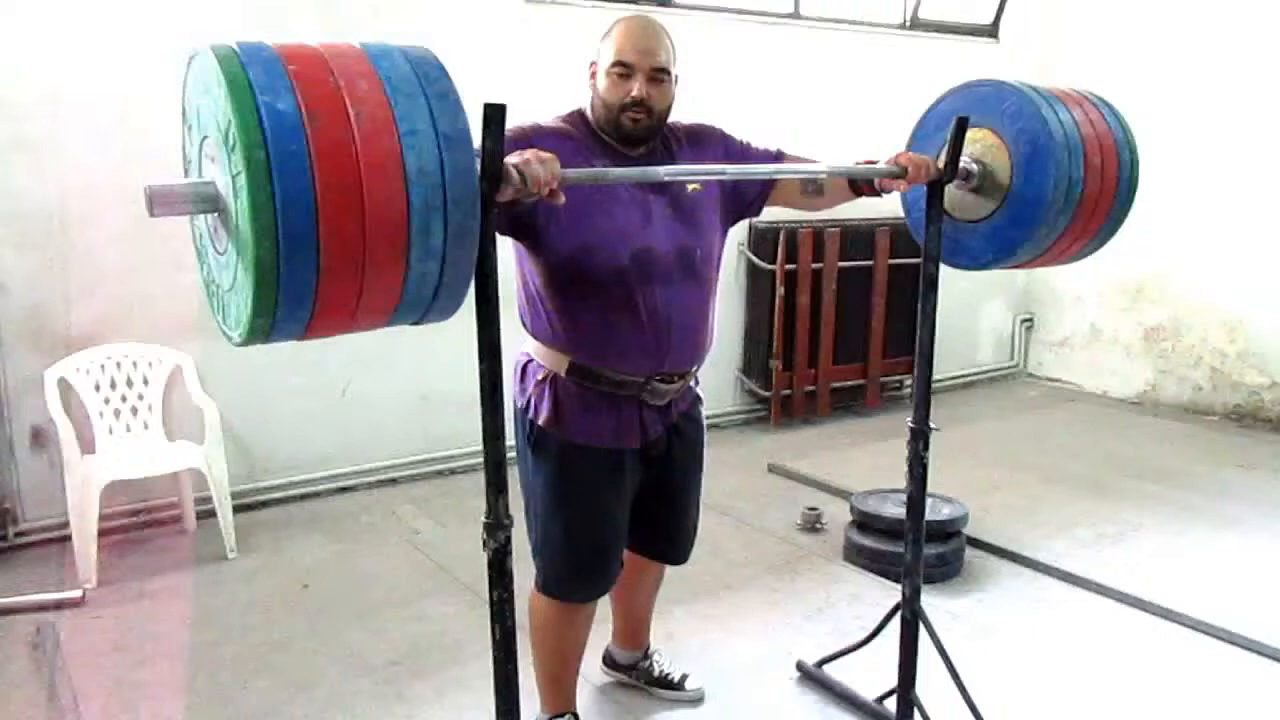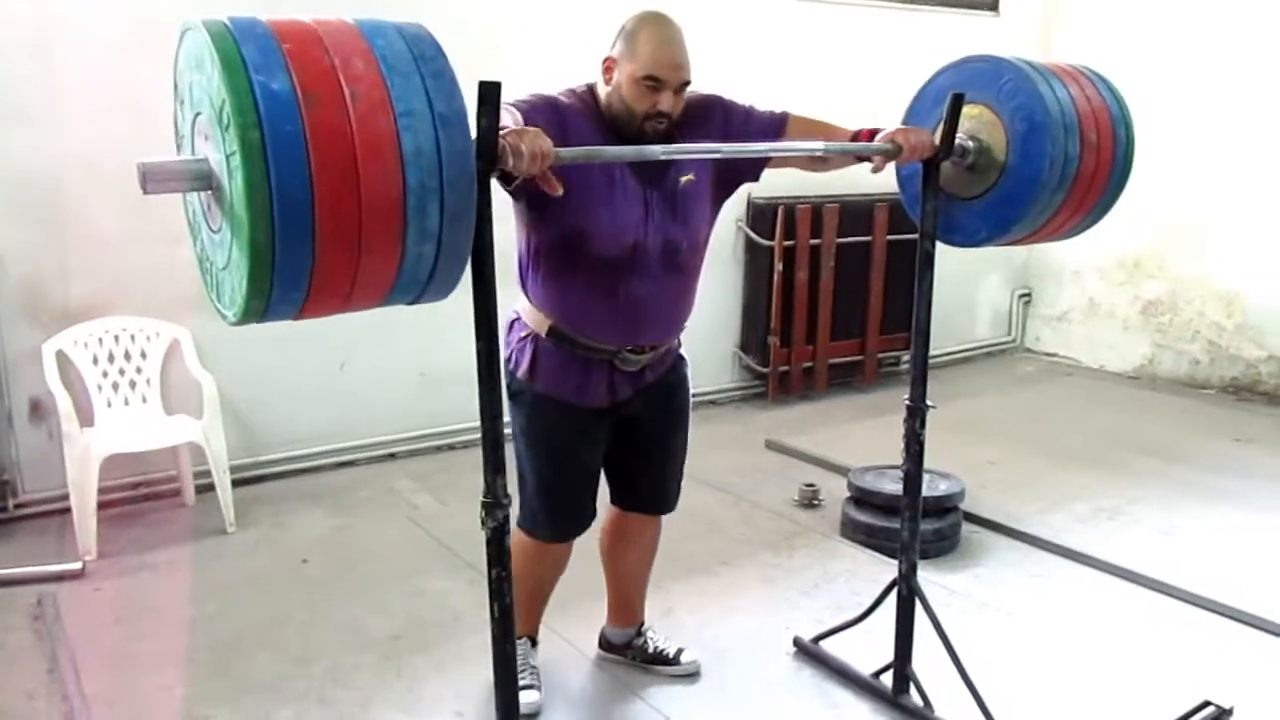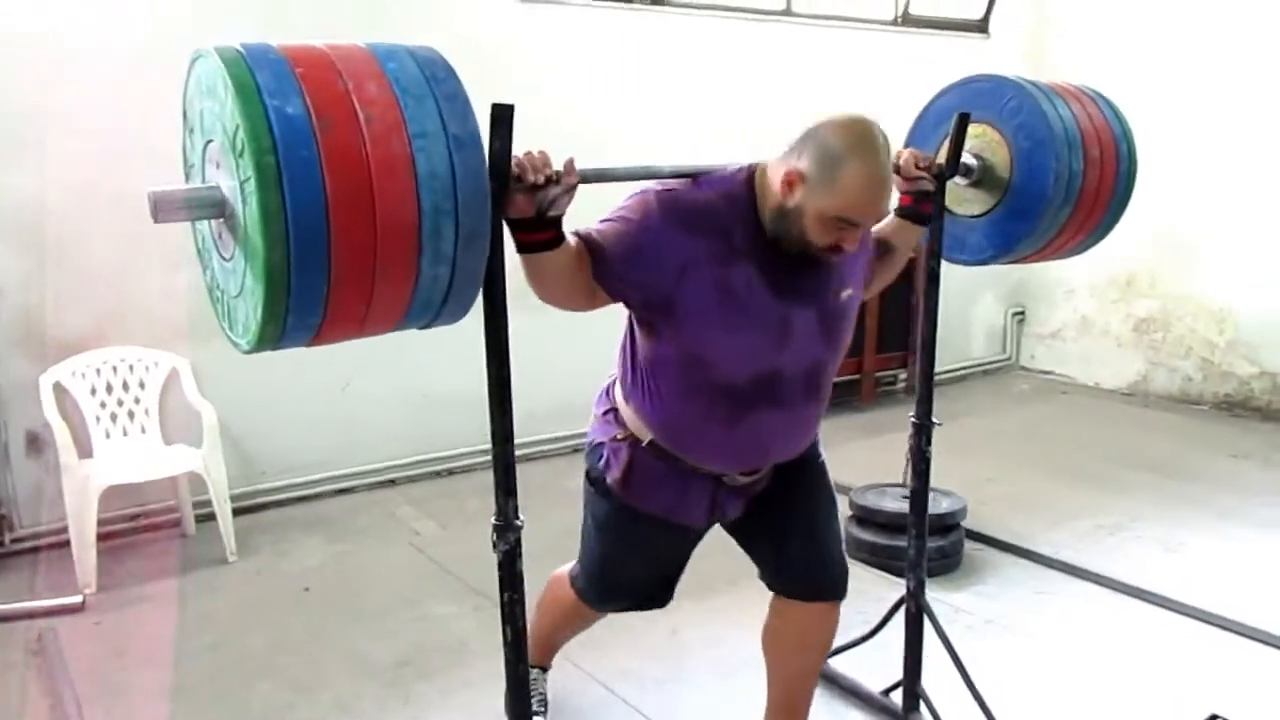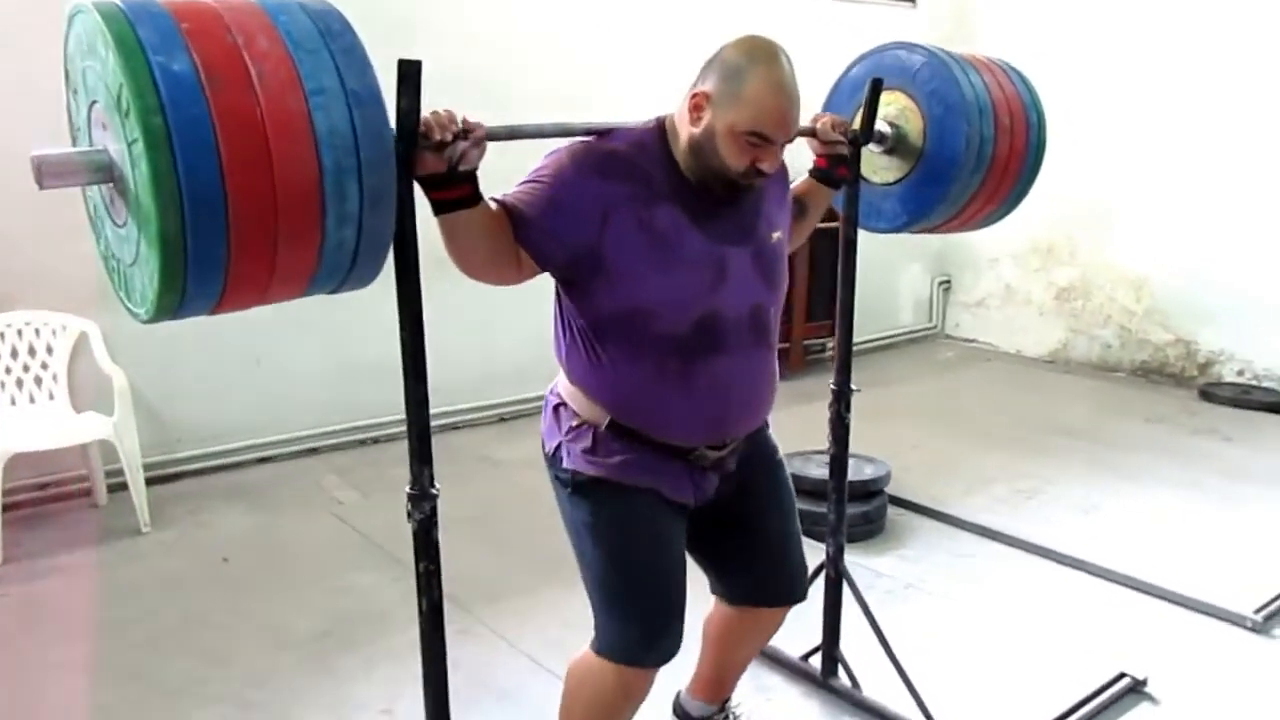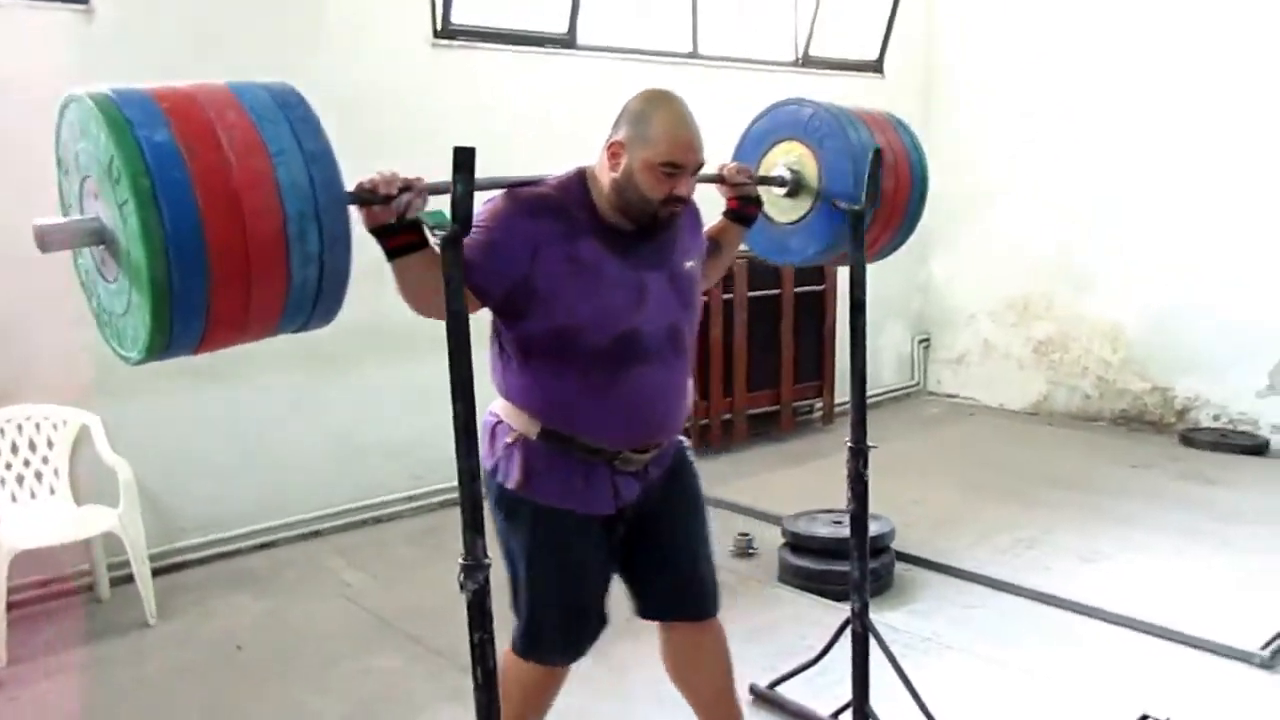
dt=1s
person 1, frame 1
left shoulder: (707, 153)
right shoulder: (543, 154)
left elbow: (800, 183)
left wrist: (876, 176)
right wrist: (507, 176)
left hip: (674, 405)
right hip: (578, 411)
left knee: (654, 547)
right knee: (572, 575)
left ankle: (630, 654)
person 1, frame 2
left shoulder: (709, 126)
right shoulder: (554, 122)
left elbow: (798, 138)
right elbow: (495, 137)
left wrist: (872, 142)
right wrist: (507, 145)
left hip: (655, 365)
right hip: (559, 365)
left knee: (643, 505)
right knee: (551, 519)
left ankle: (625, 631)
right ankle: (520, 644)
person 1, frame 3
left shoulder: (843, 226)
right shoulder: (678, 220)
right elbow: (574, 285)
left wrist: (915, 209)
right wrist: (535, 225)
right hip: (655, 462)
left knee: (817, 586)
right knee: (602, 588)
right ankle: (529, 667)
person 1, frame 4
left shoulder: (761, 177)
right shoulder: (600, 176)
right elbow: (500, 257)
left wrist: (830, 172)
right wrist: (452, 186)
left hip: (736, 447)
right hip: (617, 460)
left knee: (771, 590)
right knee: (639, 642)
person 1, frame 5
left shoulder: (678, 218)
right shoulder: (531, 220)
right elbow: (444, 293)
left wrist: (739, 215)
right wrist: (399, 234)
left hip: (656, 463)
right hip: (551, 473)
left knee: (691, 610)
right knee: (551, 639)
